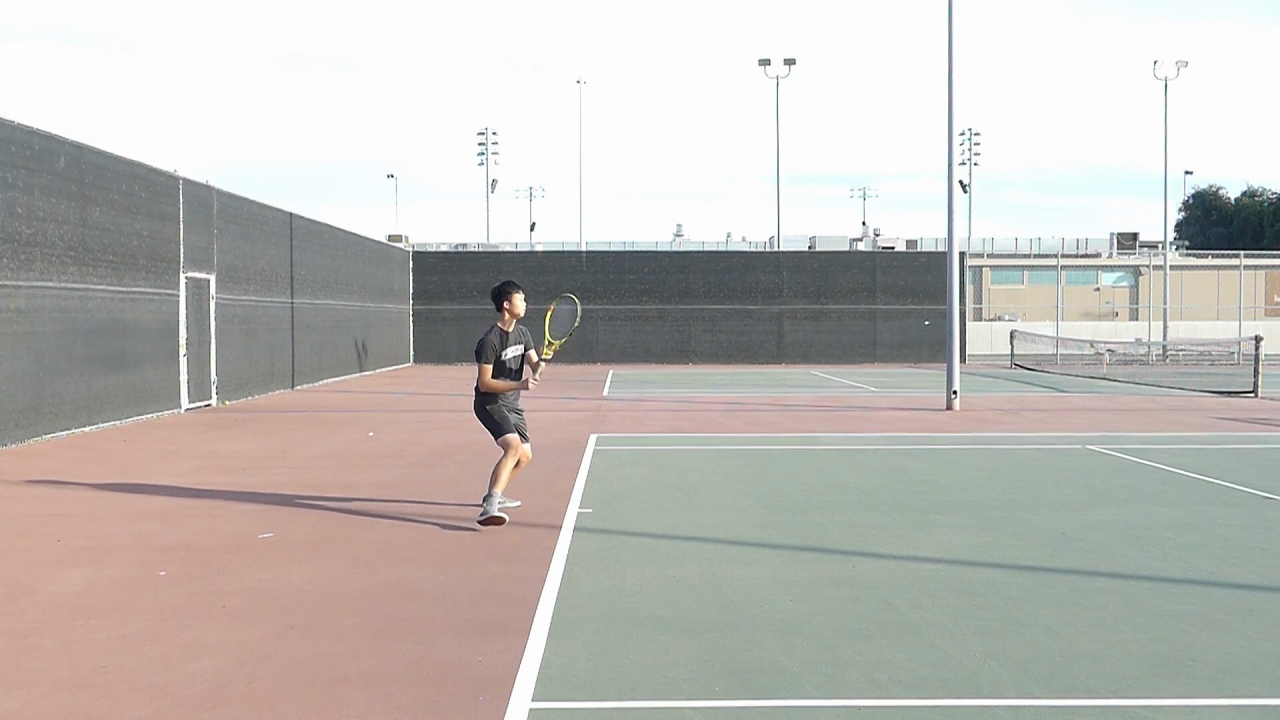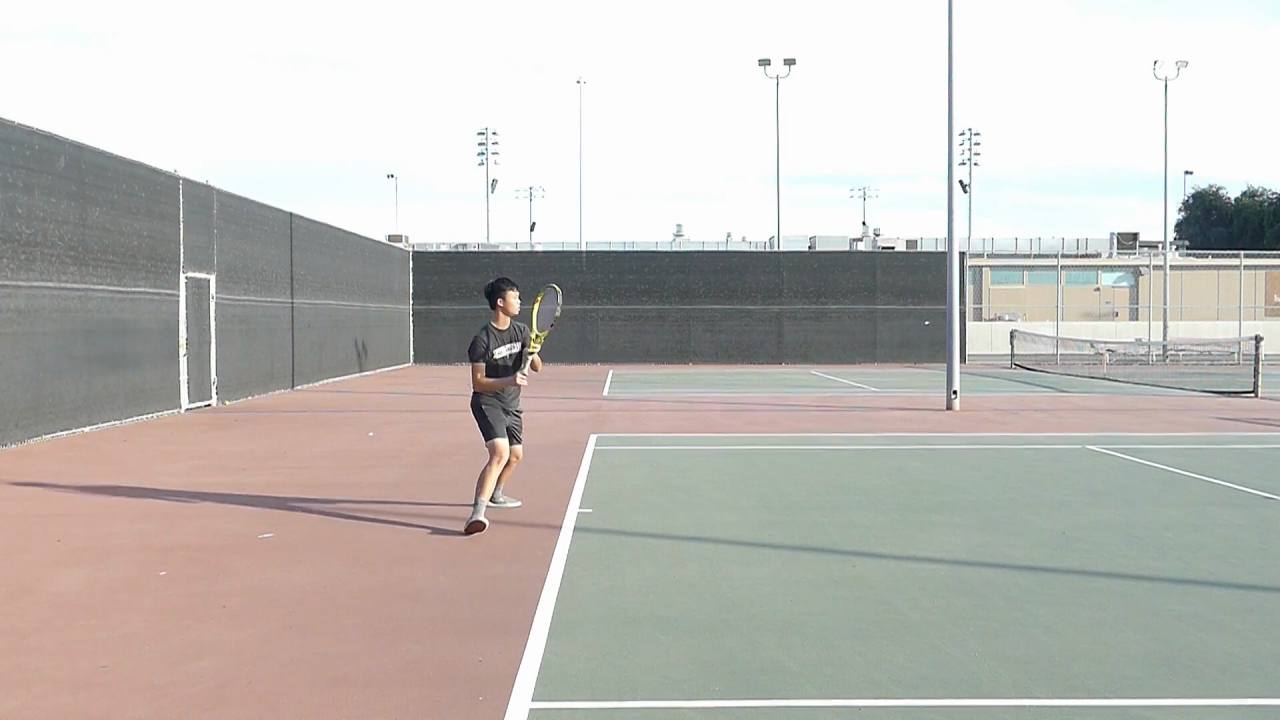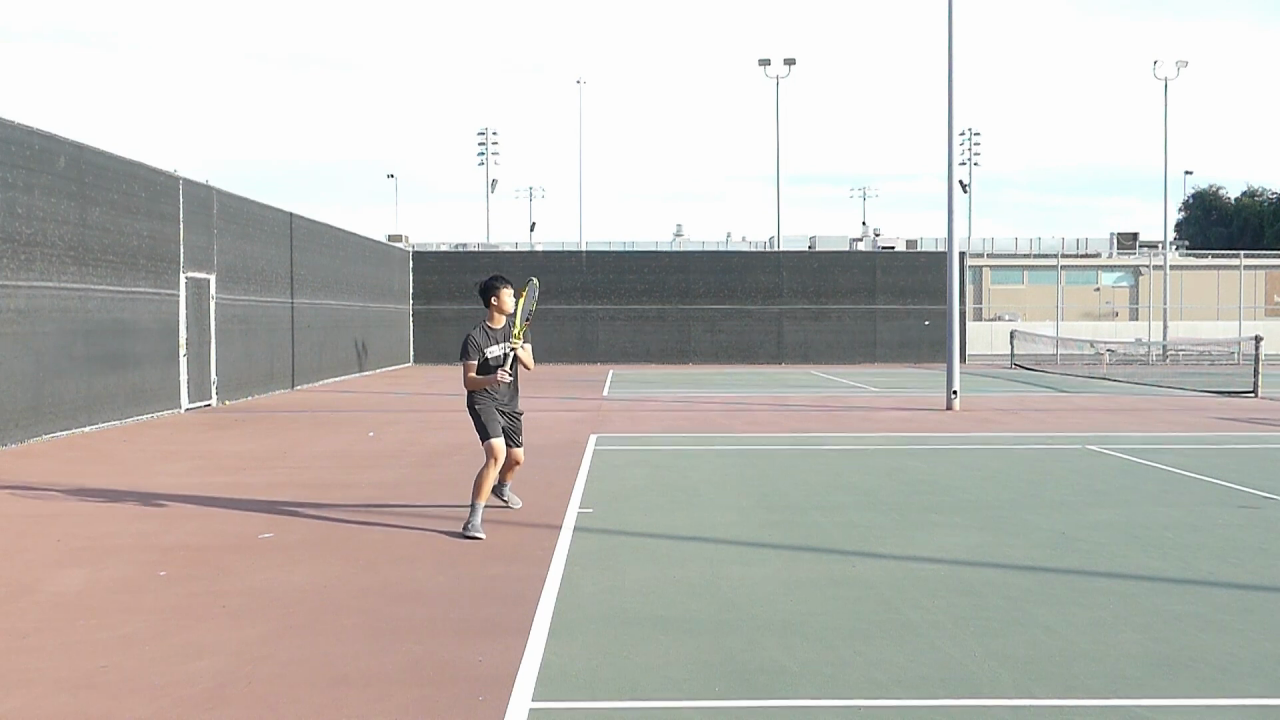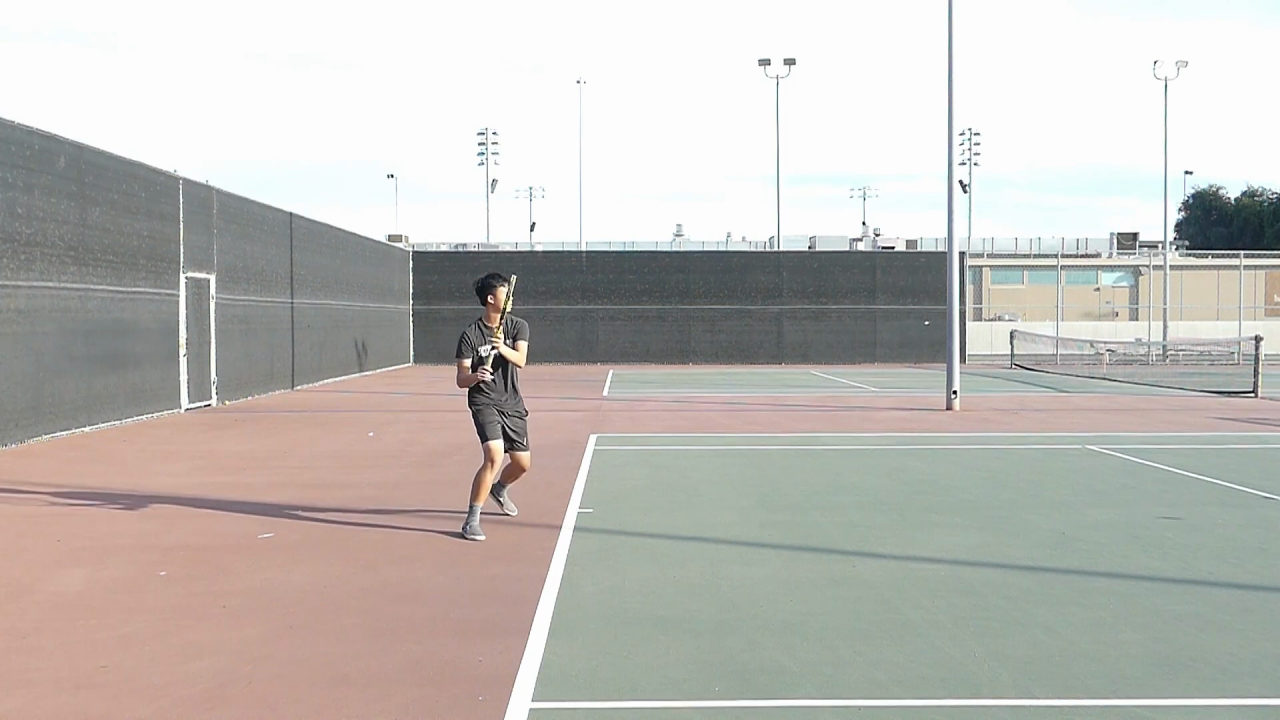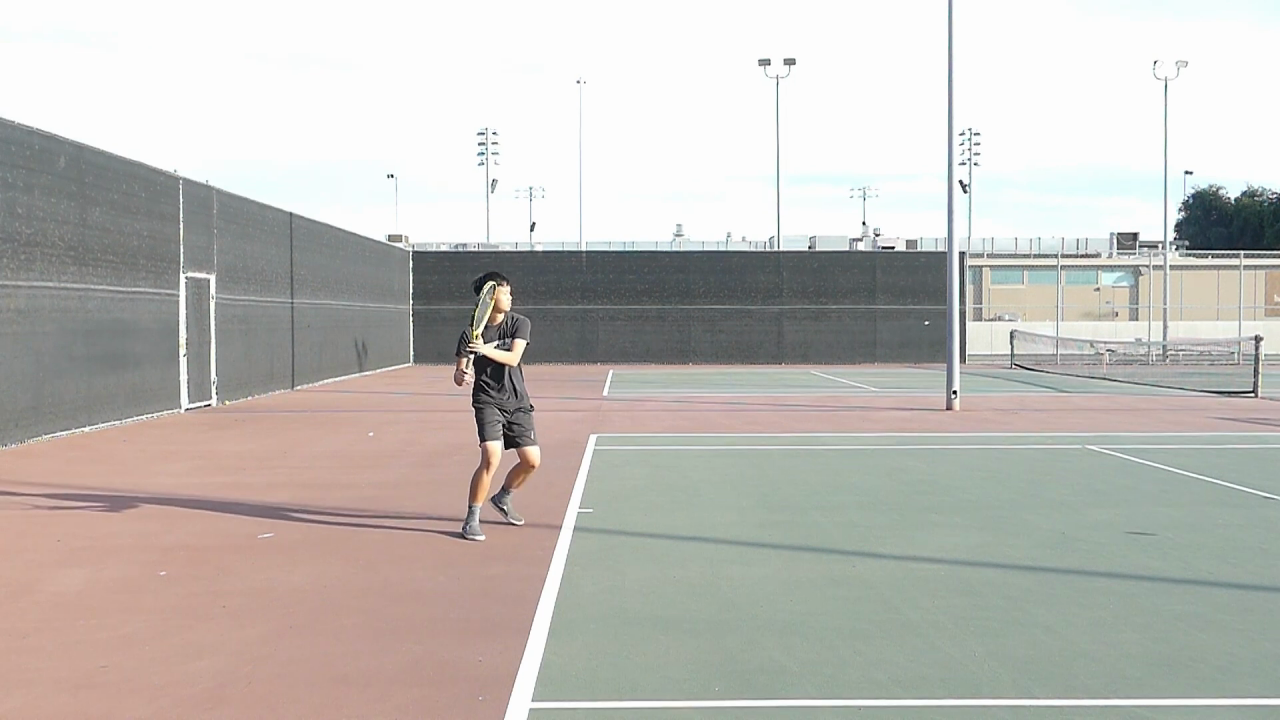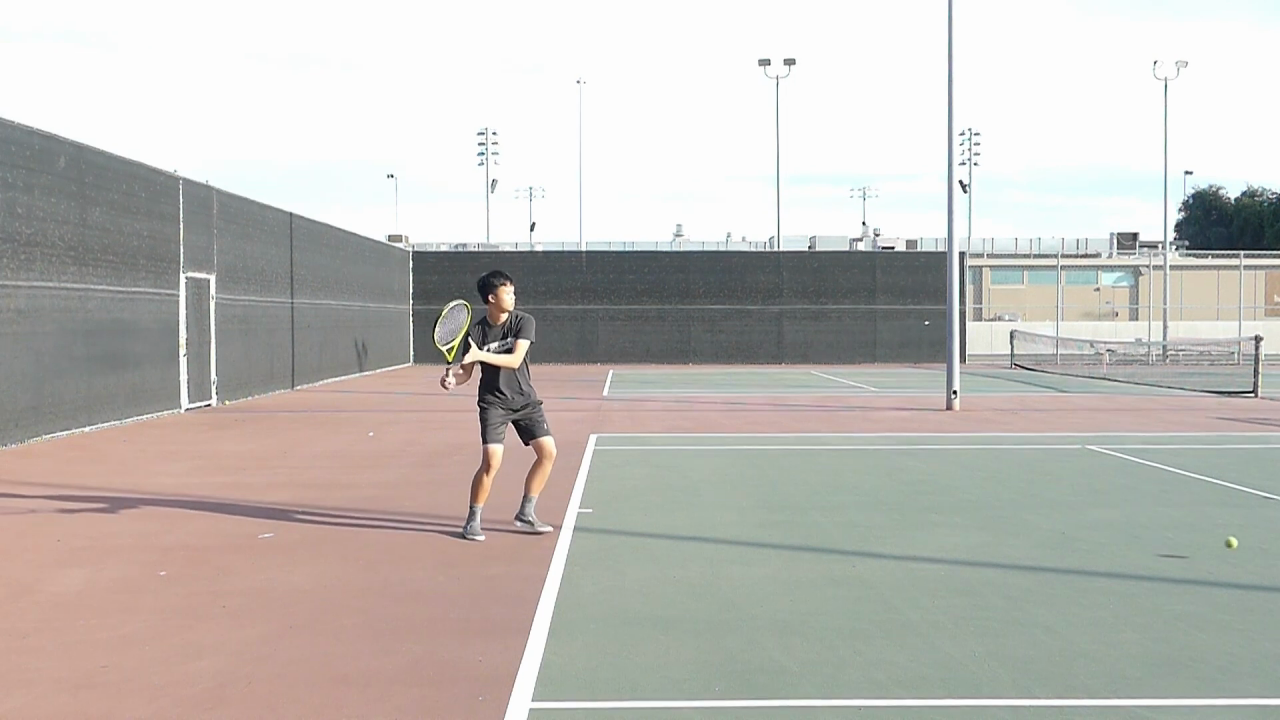
dt=0.2s
person 1, frame 1
left shoulder: (523, 333)
right shoulder: (489, 341)
left elbow: (535, 366)
right elbow: (484, 383)
left wrist: (543, 360)
right wrist: (519, 384)
left hip: (511, 404)
right hip: (490, 404)
left knee: (525, 455)
right knee: (514, 448)
left ankle: (494, 496)
right ankle: (489, 509)
person 1, frame 2
left shoulder: (521, 330)
right shoulder: (481, 339)
left elbow: (536, 367)
right elbow: (477, 383)
left wrist: (534, 354)
right wrist: (509, 380)
left hip: (511, 404)
right hip: (487, 404)
left knee: (515, 455)
right knee: (499, 454)
left ankle: (495, 493)
right ankle: (477, 514)
person 1, frame 3
right shoulder: (474, 338)
left elbow: (529, 364)
right elbow: (468, 381)
left wrist: (519, 351)
right wrist: (492, 378)
left hip: (510, 405)
right hip: (483, 404)
left knee: (516, 459)
right knee: (497, 455)
left ankle: (501, 489)
right ankle: (473, 520)
person 1, frame 4
left shoulder: (518, 326)
right shoulder: (470, 335)
left elbow: (521, 360)
right elbow: (460, 380)
left wrist: (502, 348)
right wrist: (475, 375)
left hip: (513, 404)
right hip: (484, 403)
left knee: (523, 464)
right knee: (494, 457)
left ankle: (499, 489)
right ankle: (472, 520)
person 1, frame 5
left shoulder: (520, 323)
right shoulder: (470, 334)
left elbow: (514, 358)
right elbow: (458, 375)
left wrist: (487, 350)
right wrist: (461, 376)
left hip: (518, 402)
right hip: (488, 402)
left knee: (531, 460)
right knee: (491, 459)
left ankle: (503, 498)
right ankle: (472, 520)
person 1, frame 6
left shoulder: (524, 321)
right shoulder: (474, 332)
left elbow: (515, 360)
right elbow: (466, 372)
left wrist: (481, 355)
right wrist: (452, 378)
left hip: (525, 399)
right hip: (494, 403)
left knee: (548, 451)
right knee: (491, 461)
left ankle: (526, 513)
right ankle: (473, 520)
